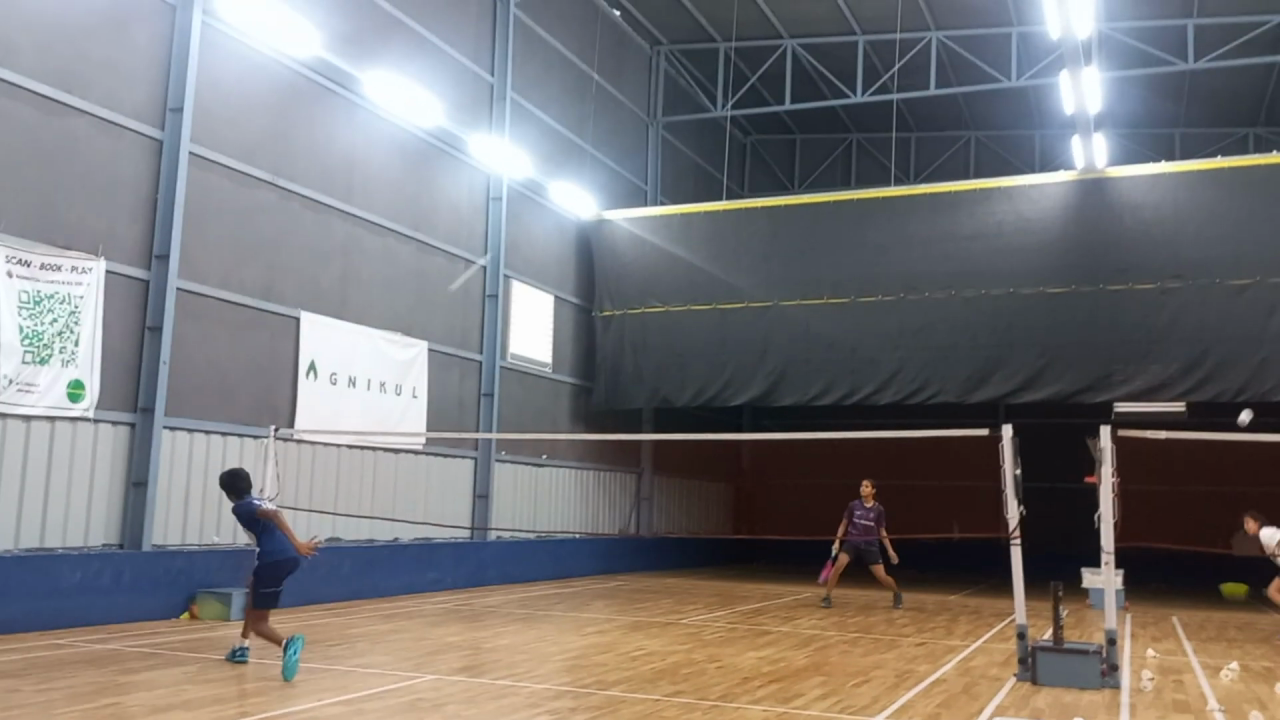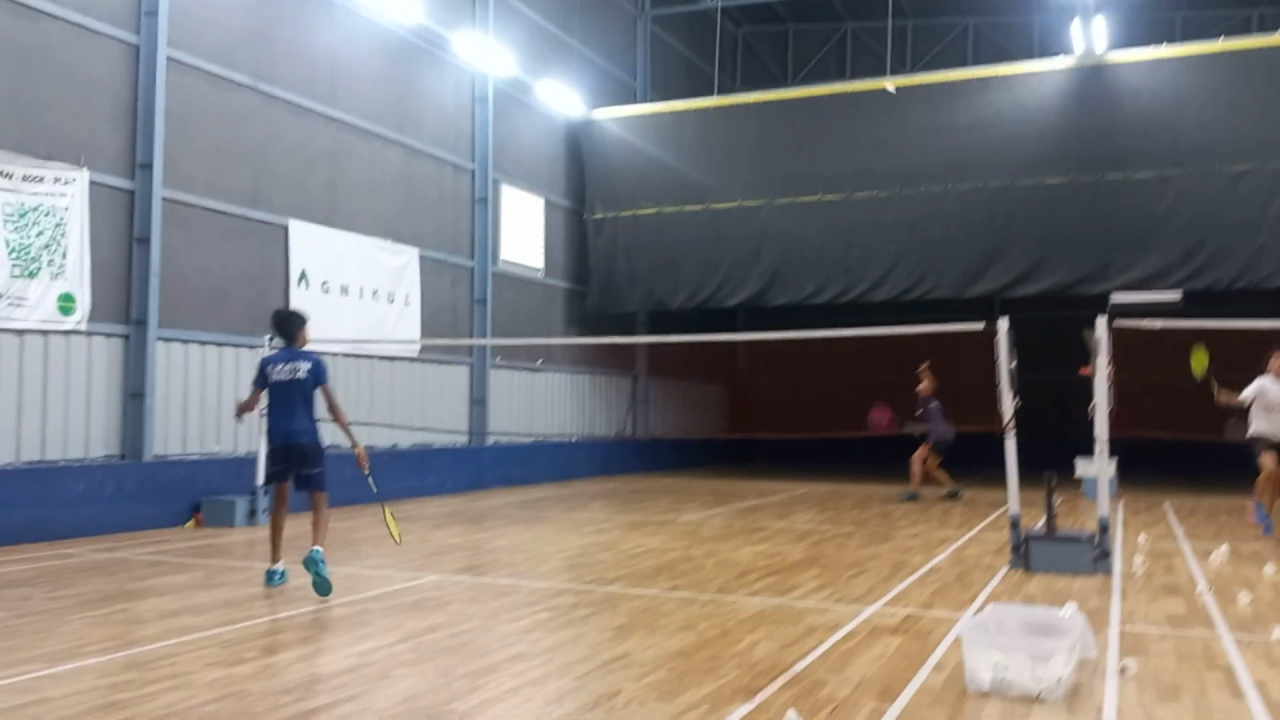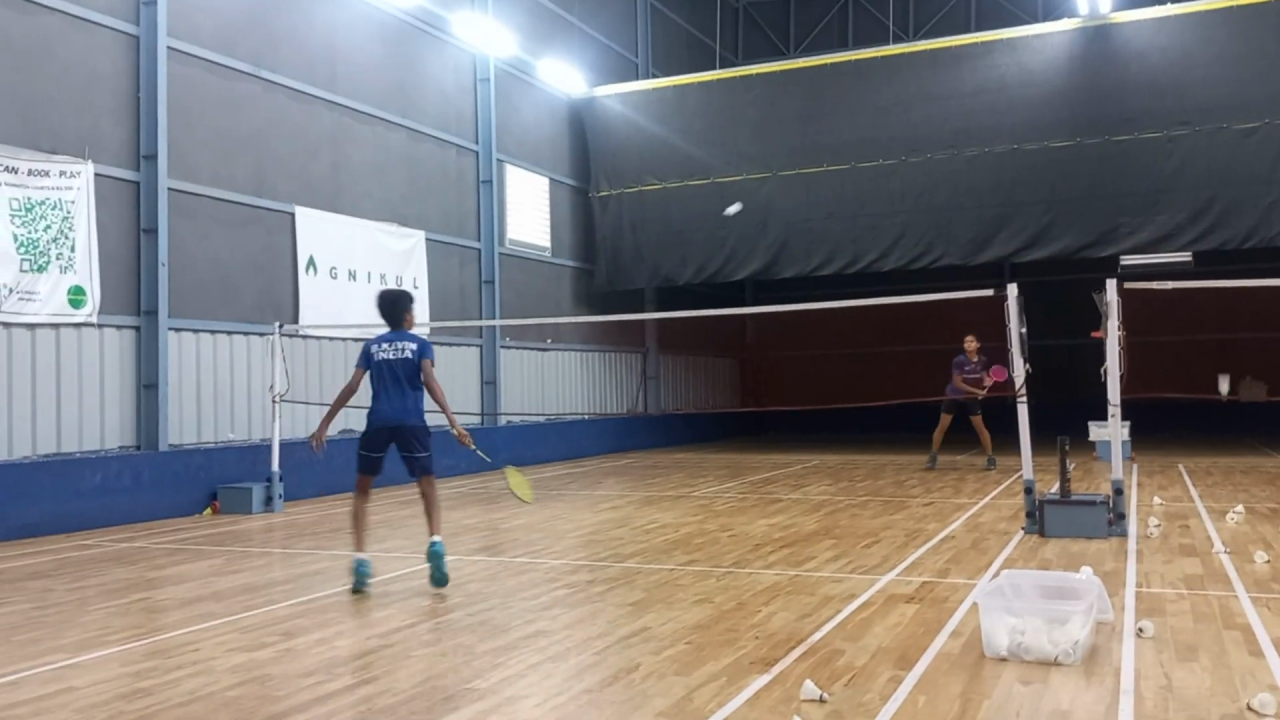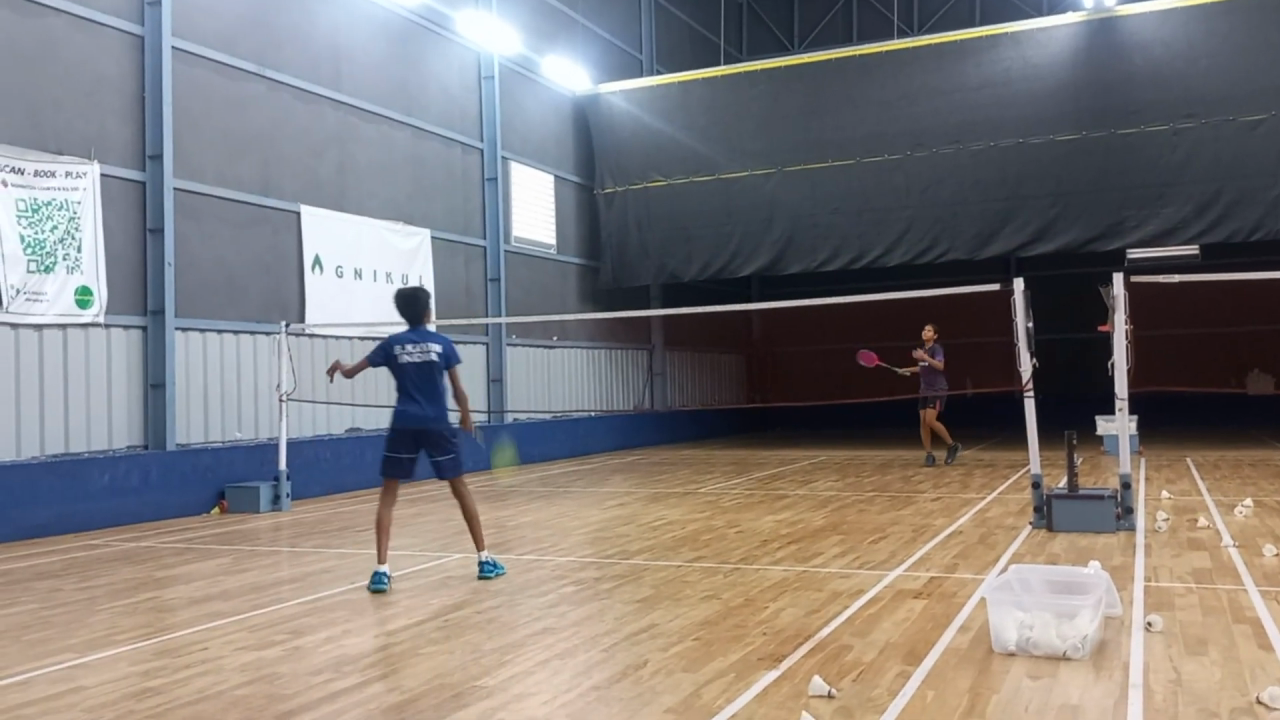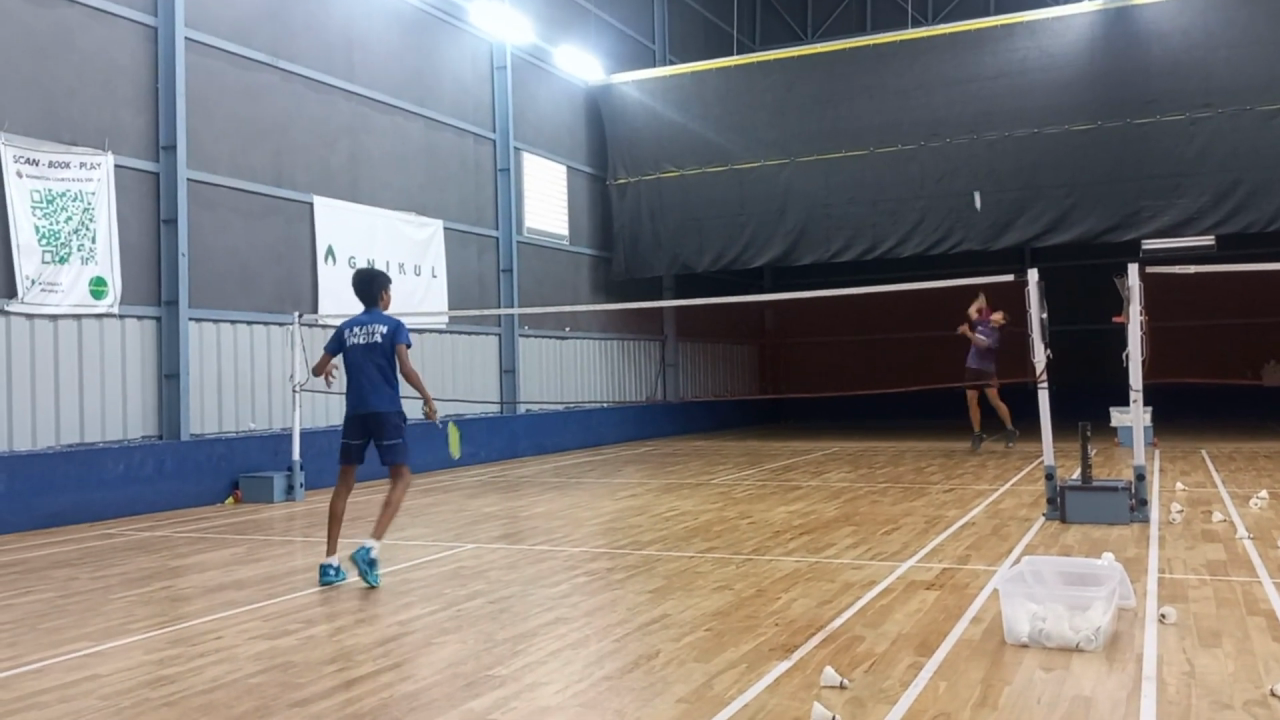
dt=1s
person 1, frame 1
left shoulder: (241, 507)
right shoulder: (258, 503)
left elbow: (274, 515)
left wrist: (296, 542)
left hip: (276, 558)
right hip: (290, 557)
left knee: (258, 623)
right knee: (255, 588)
left ankle: (288, 644)
right ankle: (241, 647)
person 1, frame 2
left shoulder: (268, 364)
right shoulder: (313, 362)
left elbow: (250, 405)
right elbow: (332, 406)
left wrist: (239, 408)
right wrist: (354, 442)
left hip: (278, 439)
right hip: (306, 439)
left knee: (281, 500)
right knee: (320, 503)
left ankle: (276, 567)
right ankle: (316, 552)
person 1, frame 3
left shoulder: (371, 346)
right shoulder: (420, 344)
left elbow: (351, 387)
right elbow: (429, 381)
left wrist: (324, 424)
right wrist: (453, 422)
left hip: (378, 423)
right hip: (411, 423)
left knee: (362, 492)
right knee: (428, 490)
left ankle: (361, 559)
right ankle: (435, 543)
person 1, frame 4
left shoulder: (392, 344)
right shoulder: (443, 344)
left elbow: (351, 372)
right elbow: (458, 391)
left wrist: (338, 366)
right wrist: (466, 417)
left hip: (403, 426)
right hip: (435, 425)
left knee: (388, 495)
right knee: (460, 490)
left ankle: (381, 570)
right ankle: (484, 559)
person 1, frame 5
left shoulder: (346, 328)
right shoulder: (393, 325)
left elbow: (318, 369)
right elbow: (406, 369)
left wrist: (327, 372)
right wrist: (428, 401)
left hip: (356, 412)
right hip: (386, 411)
left knee: (345, 481)
right knee: (400, 479)
left ankle: (330, 562)
right ankle: (370, 546)
